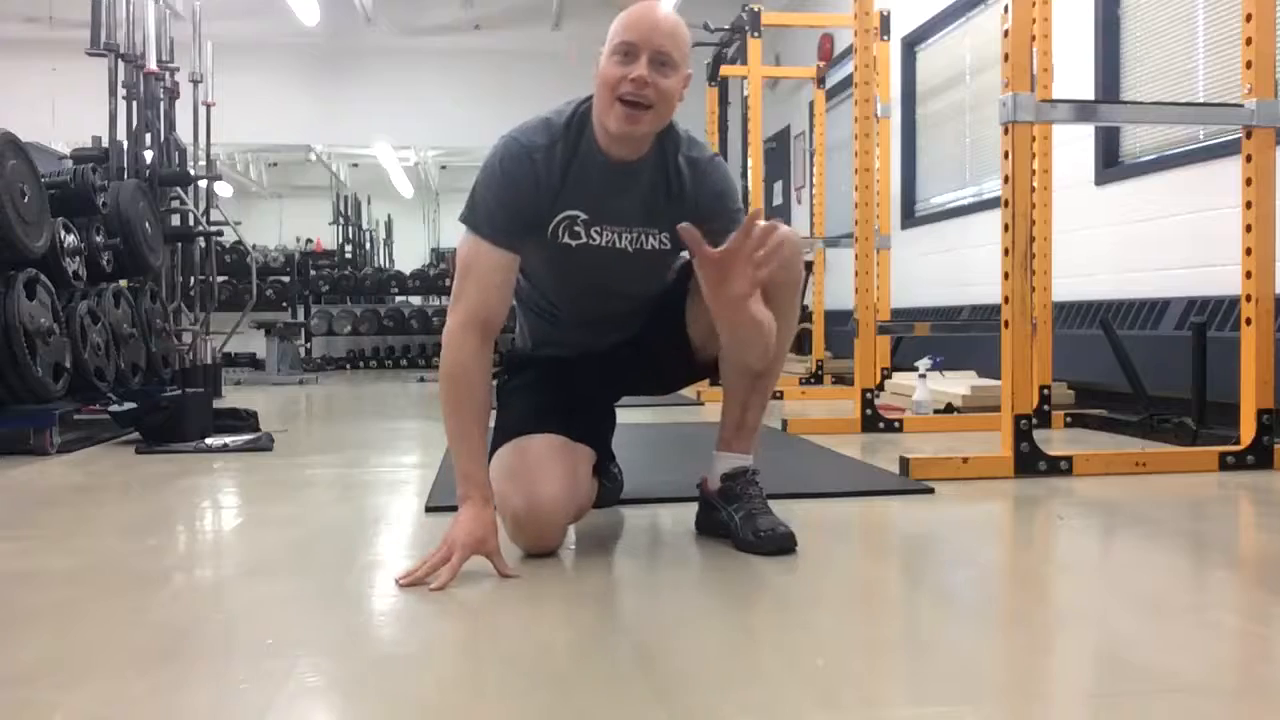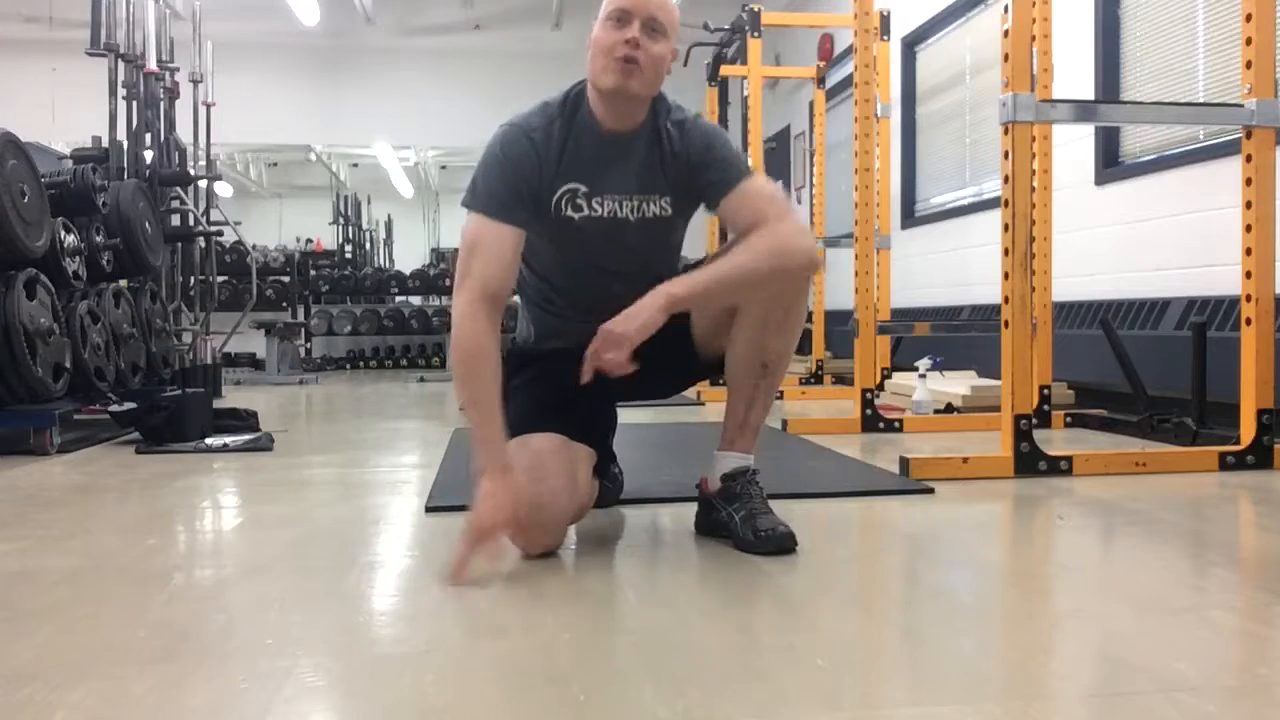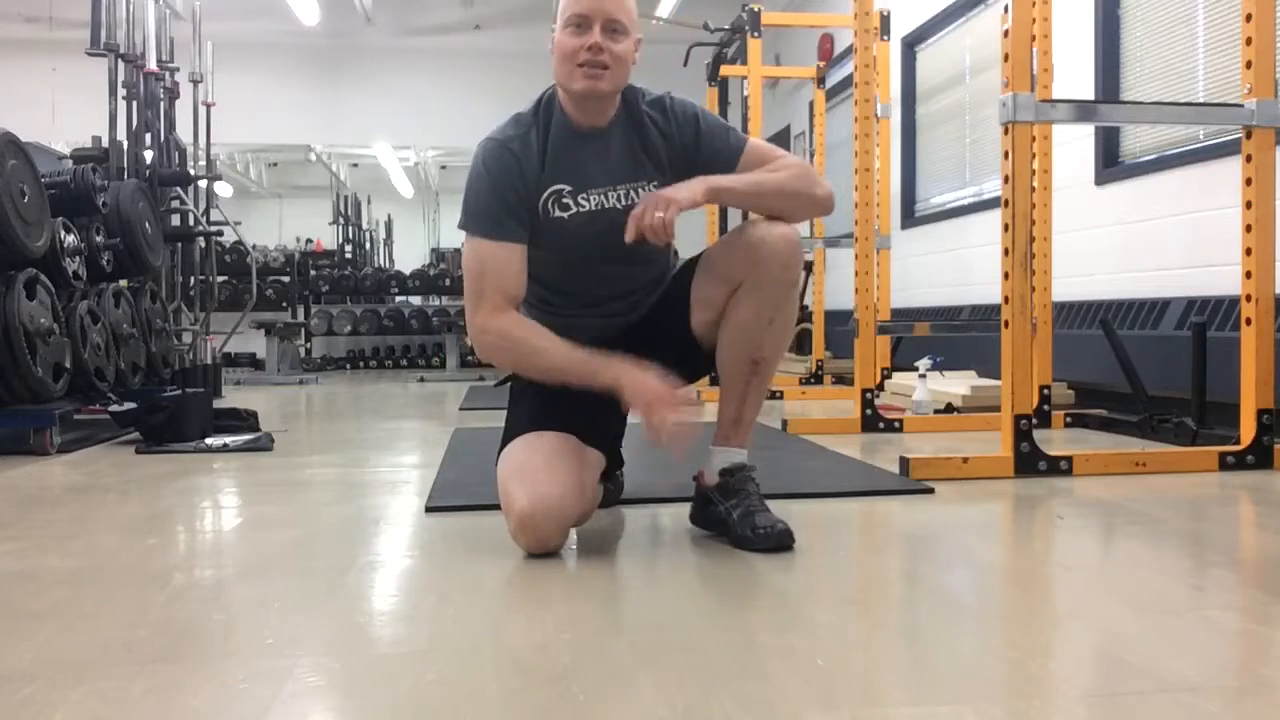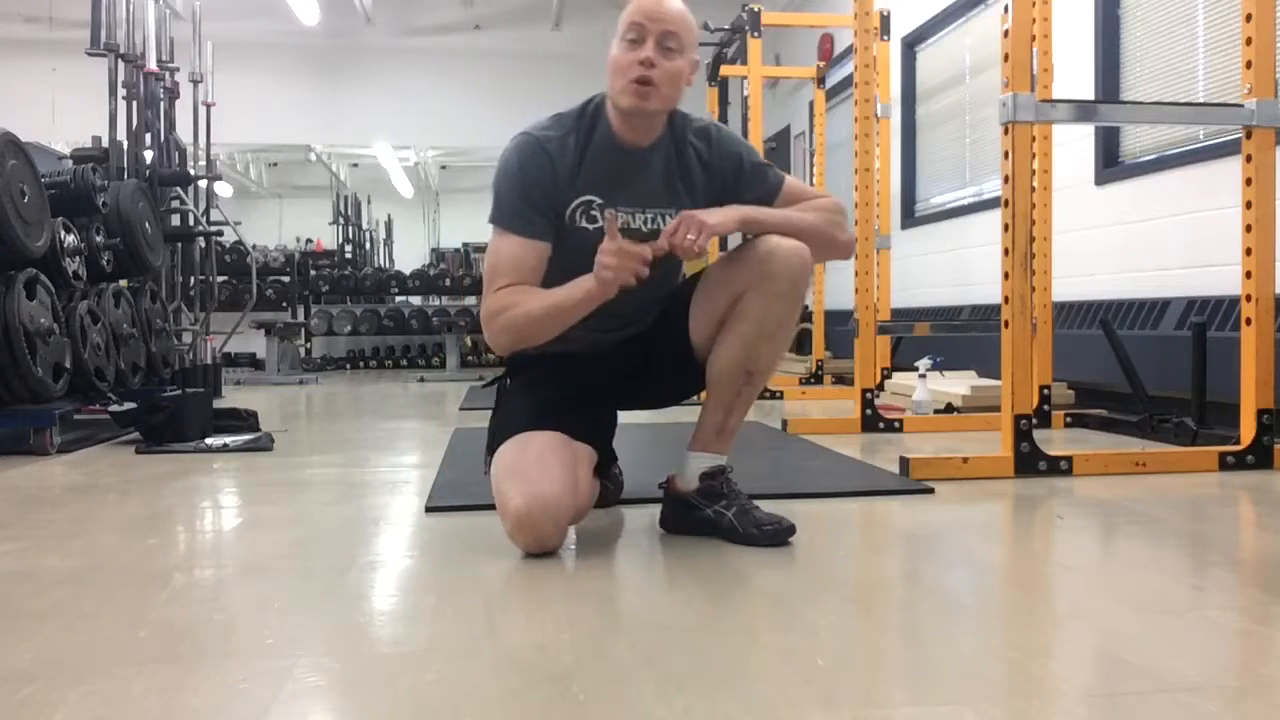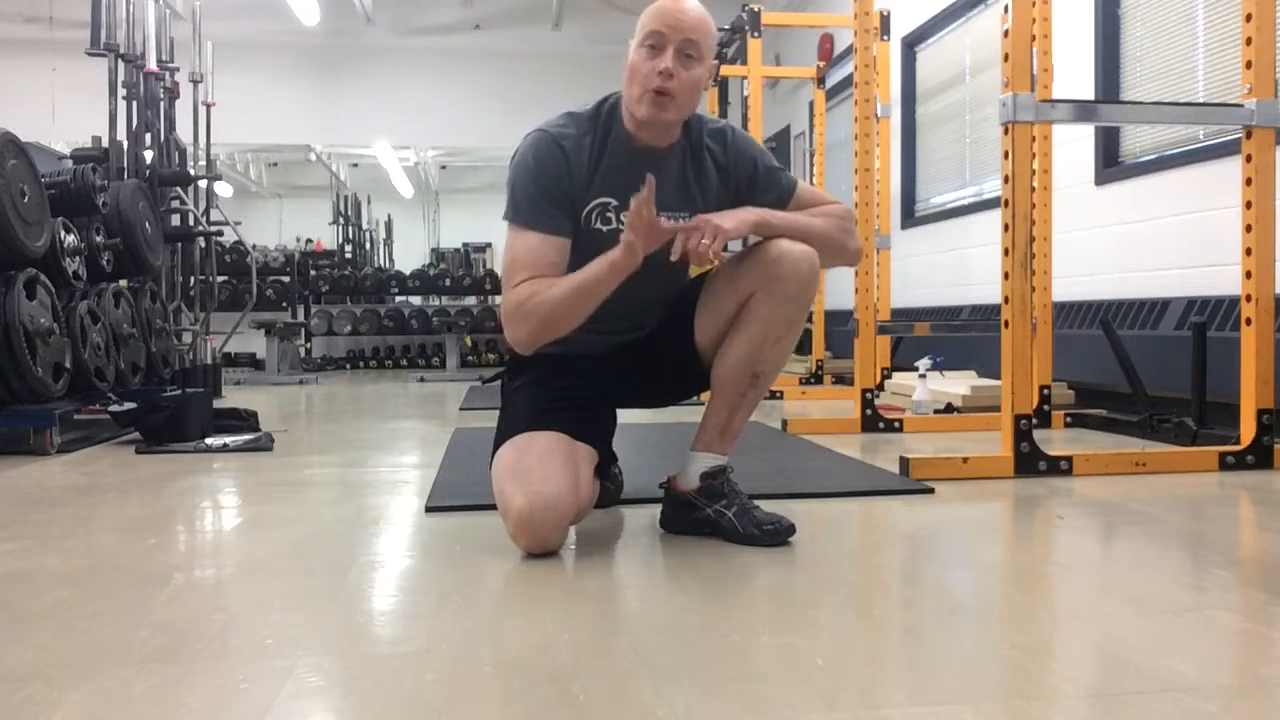
dt=0.4s
person 1, frame 1
left shoulder: (700, 174)
right shoulder: (526, 157)
left elbow: (754, 351)
right elbow: (470, 328)
left wrist: (731, 305)
right wrist: (475, 502)
left hip: (654, 333)
right hip: (556, 357)
left knee: (777, 260)
right knee: (535, 523)
left ankle: (730, 482)
right ankle: (595, 470)
person 1, frame 2
left shoulder: (692, 141)
right shoulder: (525, 143)
left elbow: (795, 246)
right elbow: (476, 305)
left wrist: (662, 300)
right wrist: (496, 474)
left hip: (660, 332)
right hip: (559, 355)
left knee: (785, 261)
right knee: (533, 524)
left ankle: (728, 483)
right ankle: (593, 471)
person 1, frame 3
left shoulder: (672, 123)
right shoulder: (507, 155)
left elbow: (815, 191)
right elbow: (489, 324)
left wrist: (704, 186)
right wrist: (620, 376)
left hip: (660, 324)
right hip: (563, 358)
left knee: (774, 245)
right knee: (538, 521)
left ankle: (725, 478)
right ankle: (596, 466)
person 1, frame 4
left shoulder: (709, 149)
right shoulder: (540, 153)
left elbow: (836, 230)
right elbow: (500, 323)
left wrist: (738, 215)
right wrist: (597, 283)
left hip: (658, 342)
right hip: (560, 362)
left knee: (784, 258)
right knee: (535, 520)
left ankle: (699, 484)
right ankle: (594, 469)
person 1, frame 5
left shoulder: (724, 151)
right shoulder: (554, 150)
left elbow: (846, 235)
right elbow: (521, 326)
left wrist: (752, 217)
right wrist: (625, 254)
left hip: (664, 341)
right hip: (565, 359)
left knee: (792, 262)
right knee: (536, 520)
left ankle: (700, 483)
right ankle: (593, 471)
